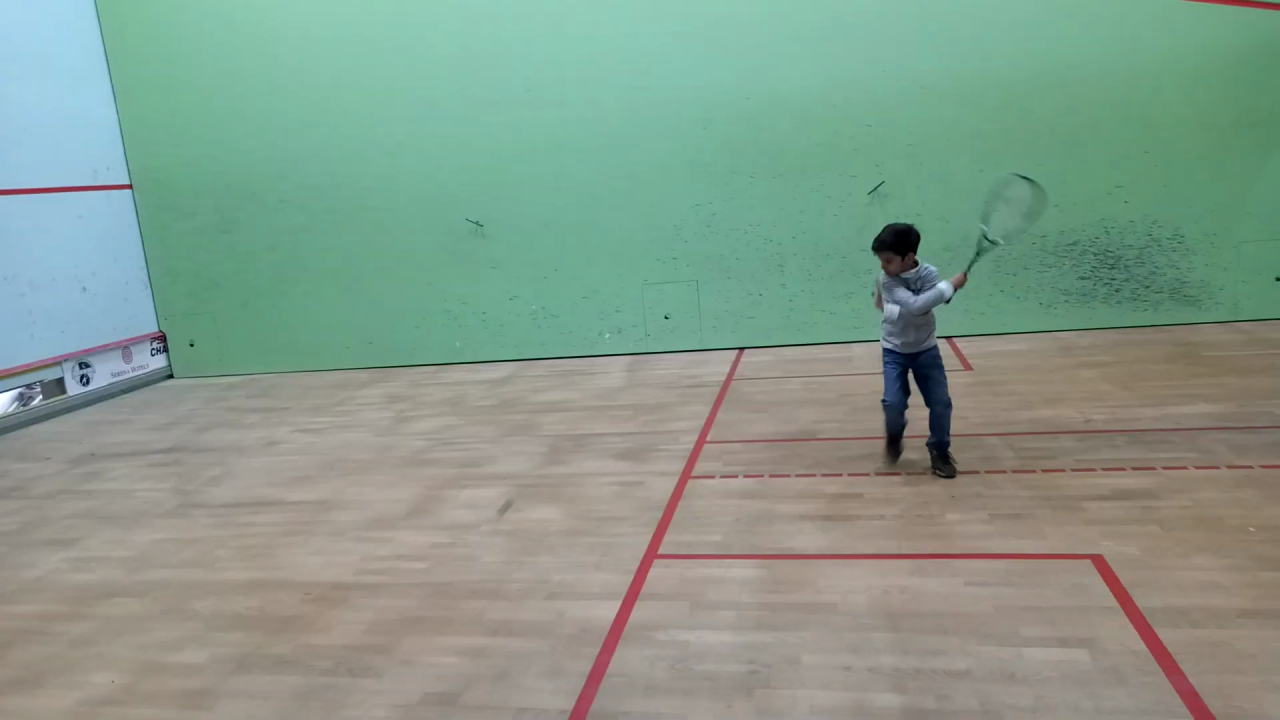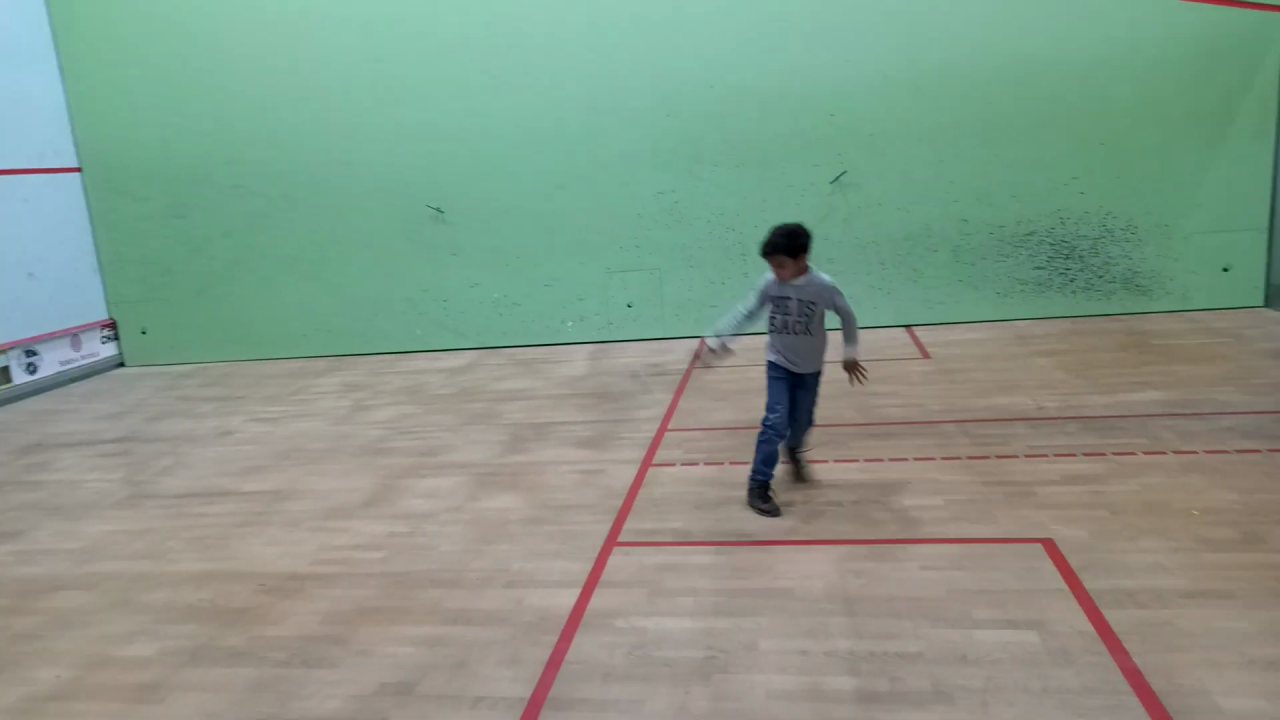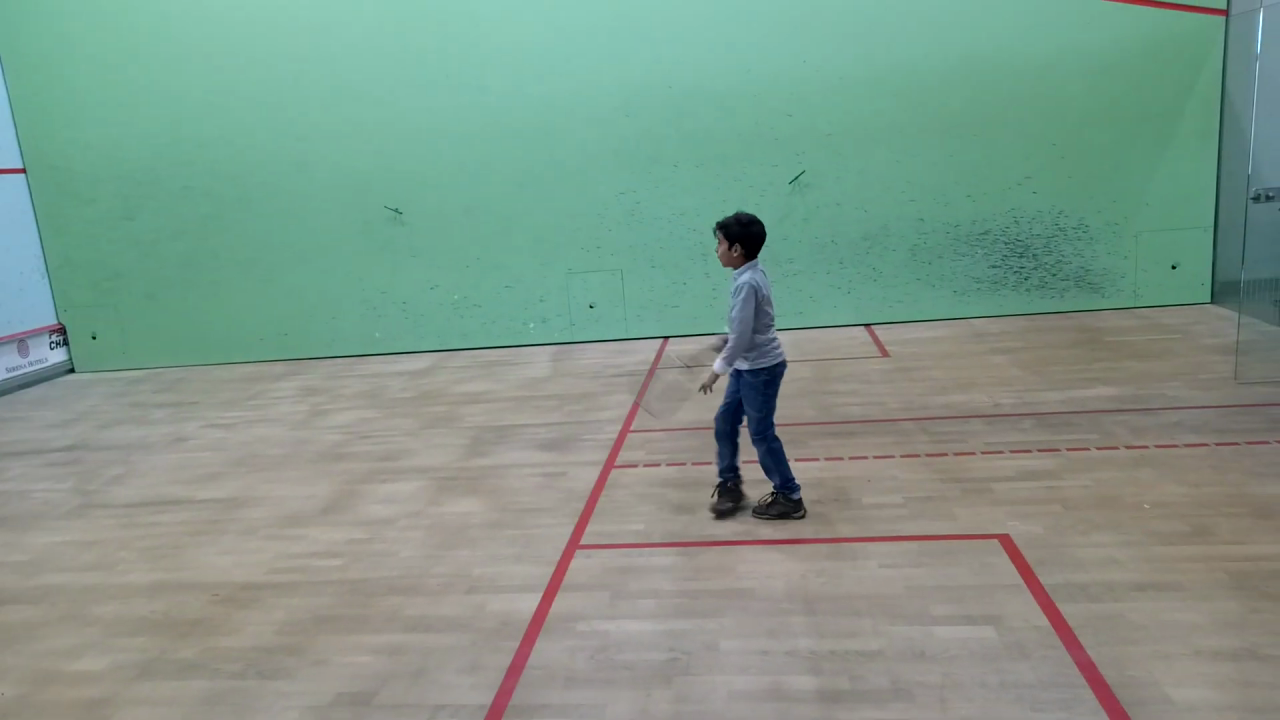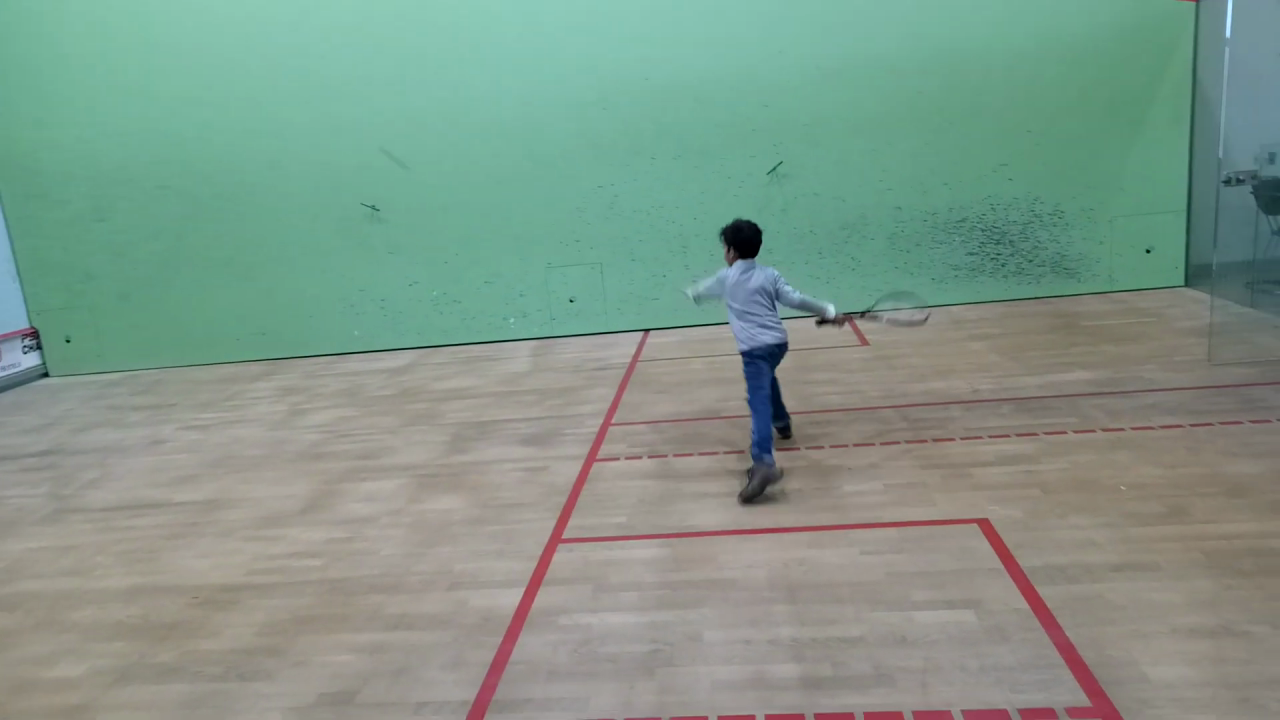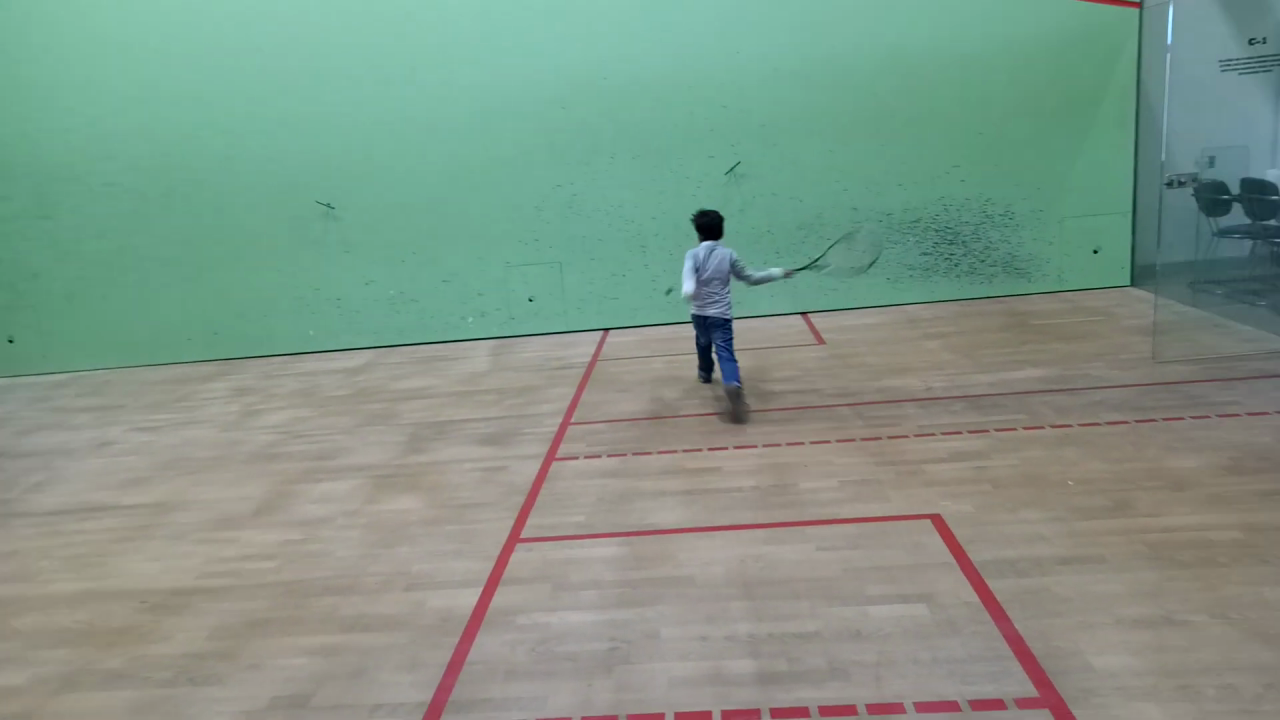
dt=0.5s
person 1, frame 1
left shoulder: (930, 274)
right shoulder: (887, 280)
left elbow: (917, 311)
right elbow: (914, 305)
left wrist: (889, 308)
right wrist: (949, 286)
left hip: (925, 349)
right hip: (895, 350)
left knee: (940, 401)
right knee: (893, 401)
left ankle: (940, 450)
right ankle: (895, 433)
person 1, frame 2
left shoulder: (824, 286)
right shoulder: (771, 283)
left elbow: (847, 316)
right elbow: (748, 311)
left wrist: (850, 355)
right wrist: (718, 338)
left hip: (811, 368)
right hip: (780, 364)
left knee: (802, 422)
right knee: (776, 423)
left ankle: (793, 454)
right ankle: (758, 486)
person 1, frame 3
left shoulder: (747, 282)
right shoulder: (747, 275)
left elbow: (741, 334)
left wrist: (718, 369)
right wrist: (726, 339)
left hip: (762, 368)
right hip: (746, 366)
left knee: (761, 433)
right knee: (725, 421)
left ankle: (790, 497)
right ankle: (729, 485)
person 1, frame 4
left shoulder: (724, 278)
right shoulder: (770, 275)
left elbow: (701, 292)
right elbow: (796, 300)
left wrist: (690, 292)
right wrist: (830, 312)
left hip: (756, 347)
right hip: (778, 342)
left knee: (759, 405)
right knee: (765, 379)
left ankle: (765, 464)
right ankle: (781, 422)
person 1, frame 5
left shoulder: (693, 255)
right shoulder: (729, 255)
left elbow: (688, 279)
right elbow: (749, 278)
left wrist: (688, 294)
right wrist: (778, 273)
left hip: (699, 313)
right hip: (721, 315)
left knee: (703, 344)
right knee: (725, 355)
left ankle: (705, 372)
right ankle: (733, 386)
